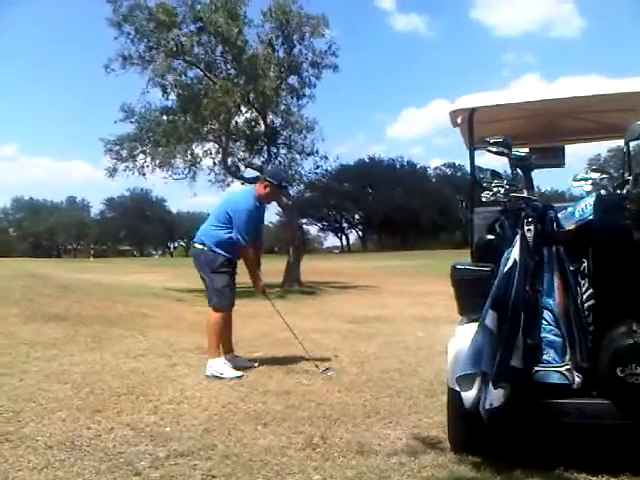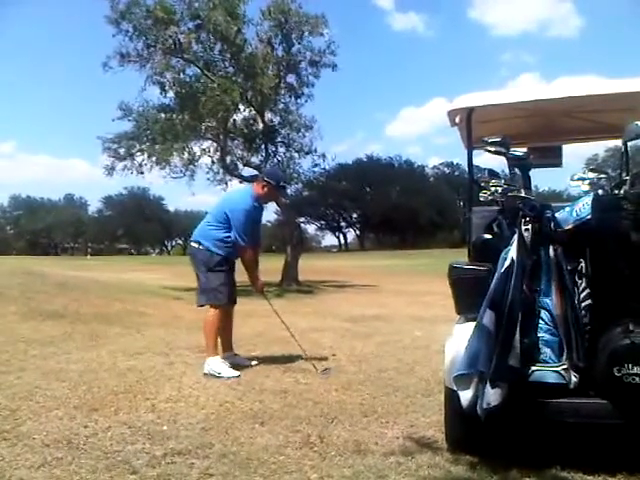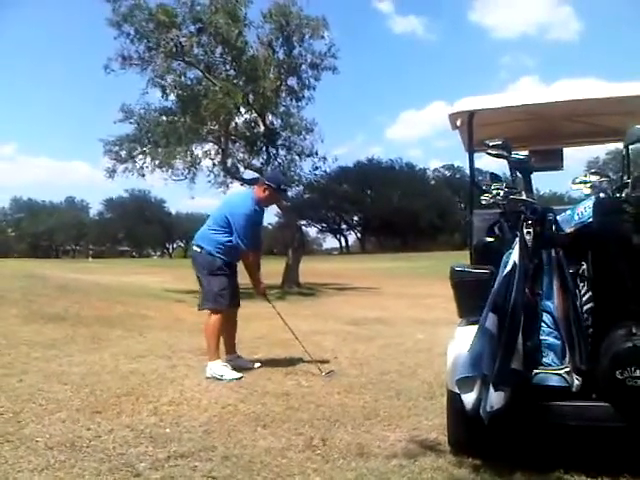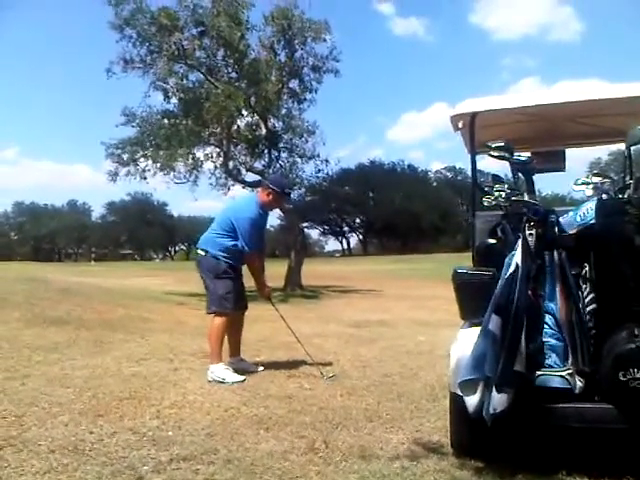
dt=0.5s
person 1, frame 1
left shoulder: (257, 203)
right shoulder: (245, 203)
left elbow: (256, 241)
right elbow: (245, 246)
left wrist: (257, 273)
right wrist: (256, 278)
left hip: (223, 254)
right hip: (210, 252)
left knee: (226, 307)
right knee: (220, 306)
left ankle: (229, 356)
right ankle: (214, 362)
person 1, frame 2
left shoulder: (255, 203)
right shoulder: (243, 203)
left elbow: (254, 241)
right elbow: (243, 247)
left wrist: (256, 273)
right wrist: (254, 278)
left hip: (220, 254)
right hip: (207, 251)
left knee: (227, 305)
right knee: (217, 304)
left ankle: (228, 354)
right ankle: (212, 360)
person 1, frame 3
left shoulder: (255, 205)
right shoulder: (244, 207)
left elbow: (255, 245)
right elbow: (245, 250)
left wrist: (258, 276)
right wrist: (256, 282)
left hip: (222, 257)
right hip: (209, 254)
left knee: (231, 307)
right knee: (218, 308)
left ankle: (231, 356)
right ankle: (214, 364)
person 1, frame 4
left shoulder: (259, 208)
right shoulder: (248, 212)
left elbow: (259, 248)
right elbow: (250, 254)
left wrist: (262, 280)
right wrist: (261, 285)
left hip: (228, 260)
right hip: (214, 258)
left knee: (238, 310)
right knee: (222, 310)
left ankle: (235, 360)
right ankle: (216, 367)
